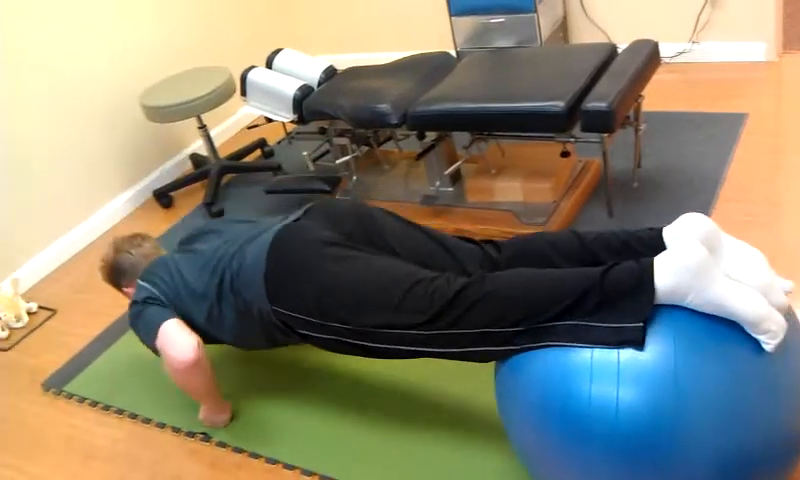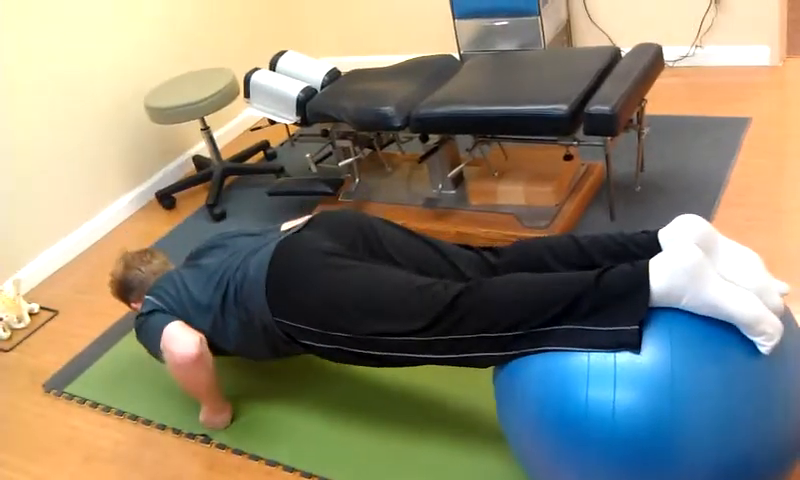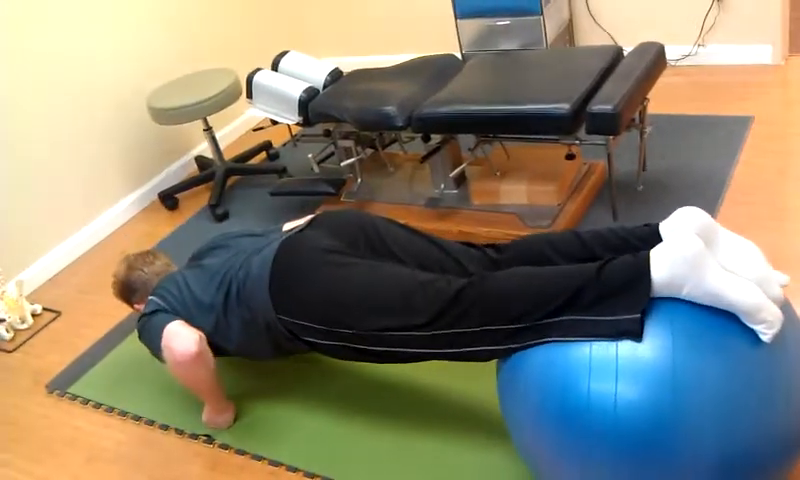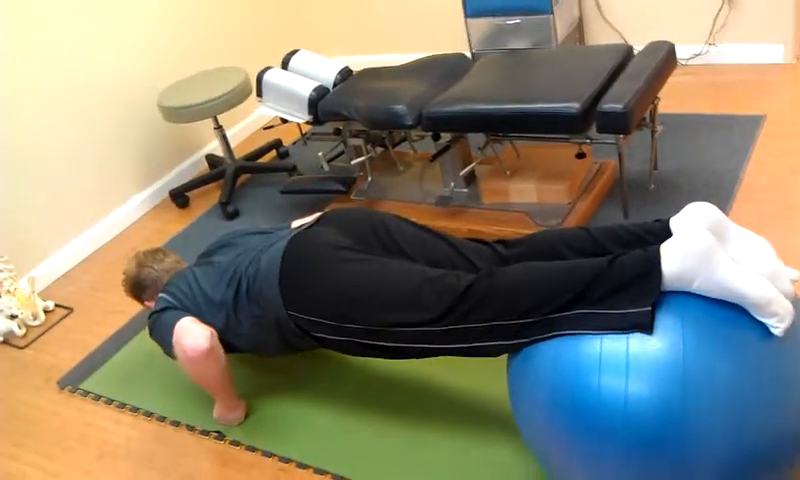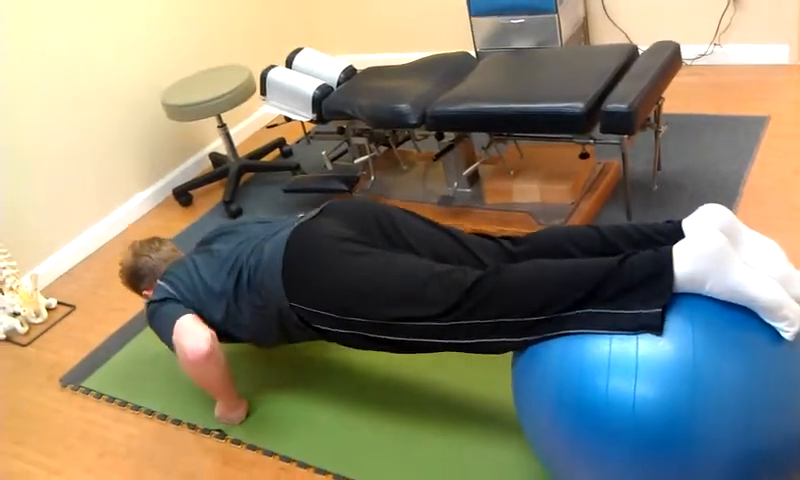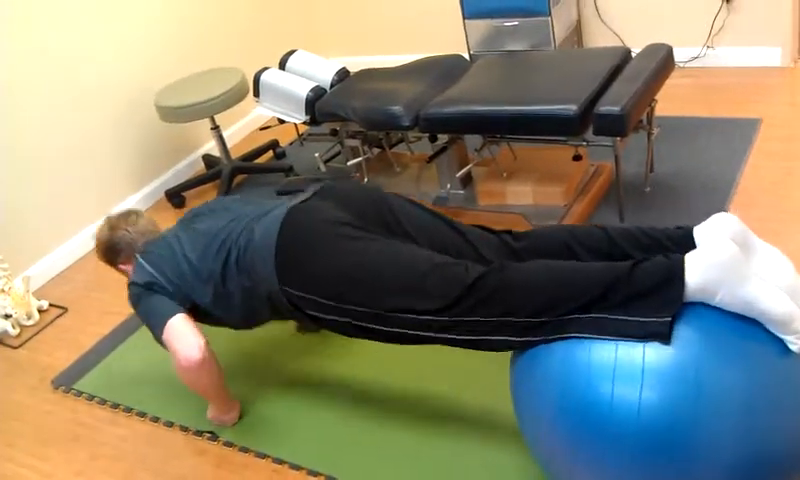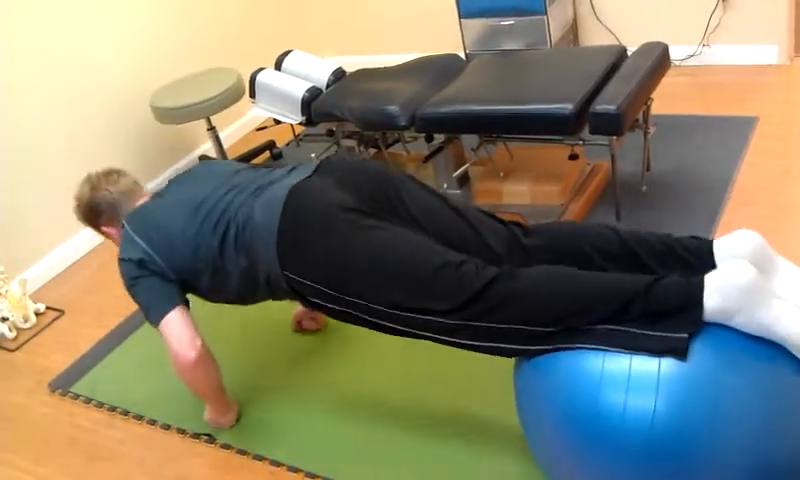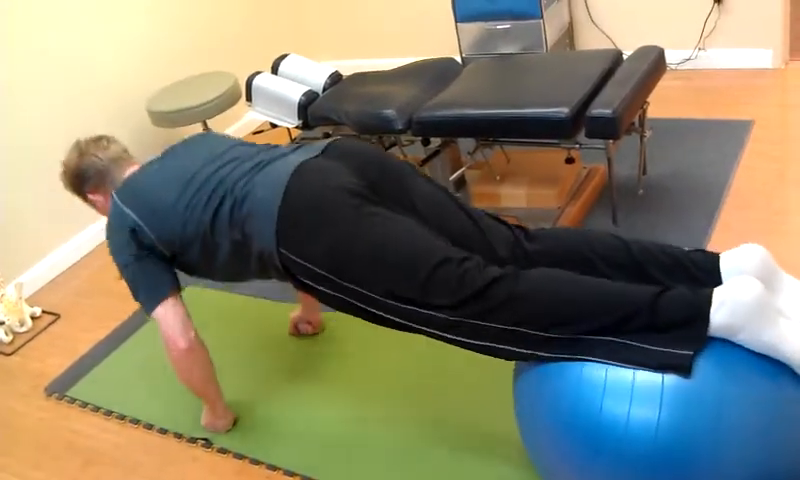
dt=0.3s
person 1, frame 1
left shoulder: (147, 299)
right shoulder: (199, 234)
left elbow: (185, 355)
left wrist: (214, 408)
right wrist: (312, 313)
left hip: (299, 281)
right hip: (331, 217)
left knee: (463, 313)
right knee: (490, 265)
left ankle: (662, 280)
right ankle: (672, 241)
person 1, frame 2
left shoulder: (153, 313)
right shoulder: (211, 246)
left elbow: (188, 348)
right elbow: (306, 219)
left wrist: (215, 408)
left hip: (301, 291)
right hip: (336, 228)
left knee: (461, 320)
right knee: (492, 271)
left ankle: (659, 283)
right ankle: (670, 244)
person 1, frame 3
left shoulder: (157, 312)
right shoulder: (212, 248)
left elbow: (187, 349)
right elbow: (308, 218)
left wrist: (217, 409)
left hip: (302, 290)
right hip: (340, 230)
left knee: (467, 313)
right knee: (495, 266)
left ankle: (658, 273)
right ankle: (669, 235)
person 1, frame 4
left shoulder: (166, 310)
right shoulder: (223, 243)
left elbow: (198, 344)
right elbow: (314, 217)
left wrist: (229, 405)
left hip: (312, 285)
right hip: (347, 226)
left knee: (475, 309)
right knee: (504, 262)
left ankle: (670, 267)
right ankle: (679, 230)
person 1, frame 5
left shoulder: (166, 298)
right shoulder: (218, 234)
left elbow: (199, 347)
left wrist: (230, 404)
right wrist: (325, 308)
left hip: (316, 277)
right hip: (349, 214)
left knee: (483, 305)
right knee: (509, 259)
left ankle: (683, 268)
right ankle: (688, 233)
person 1, frame 6
left shoulder: (146, 280)
right shoulder: (202, 209)
left elbow: (191, 355)
left wrist: (222, 408)
right wrist: (319, 304)
left hip: (311, 259)
right hip: (337, 198)
left knee: (477, 301)
right knee: (508, 256)
left ankle: (690, 279)
right ankle: (699, 239)
person 1, frame 7
left shoulder: (136, 253)
right shoulder: (194, 174)
left elbow: (188, 352)
left wrist: (220, 408)
right wrist: (315, 300)
left hip: (313, 240)
right hip: (342, 174)
left knee: (487, 302)
right knee: (517, 251)
left ankle: (711, 297)
right ankle: (717, 253)
person 1, frame 8
left shoulder: (125, 223)
right shoulder: (190, 143)
left elbow: (180, 337)
left wrist: (216, 412)
right wrist: (309, 306)
left hip: (315, 221)
right hip: (345, 158)
left knee: (485, 302)
right knee: (516, 253)
left ankle: (714, 314)
right ankle: (723, 269)
